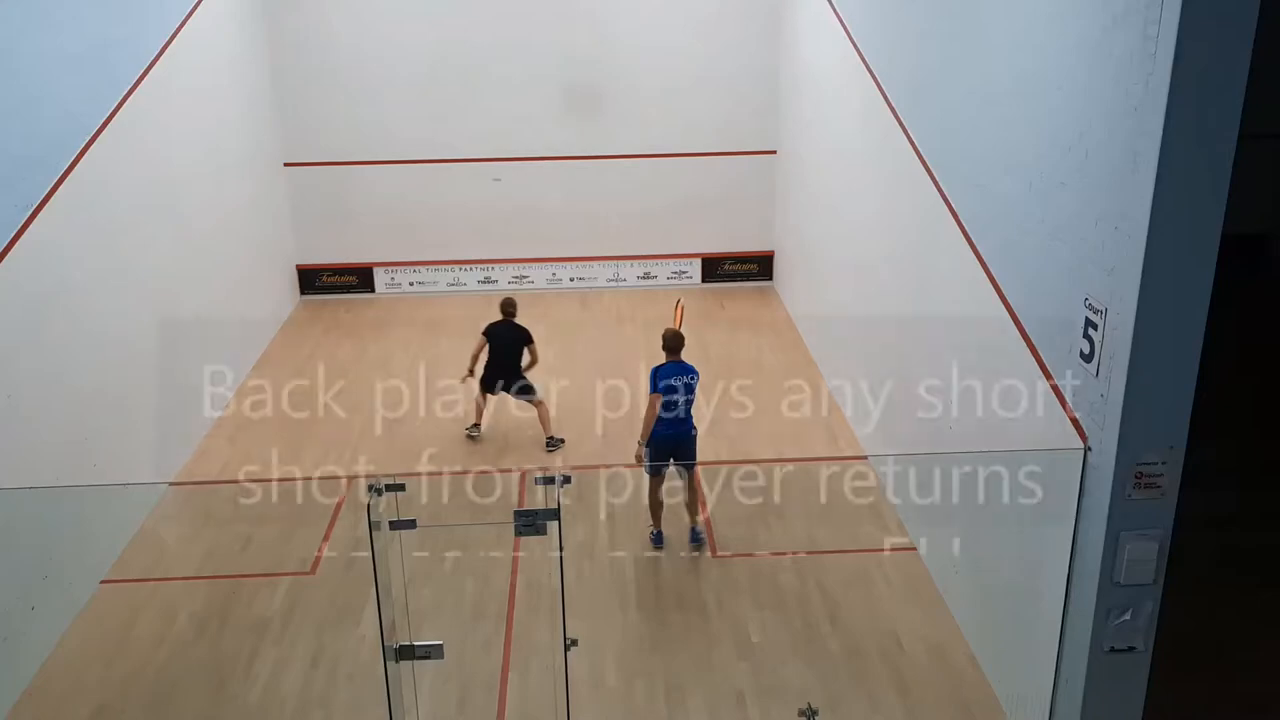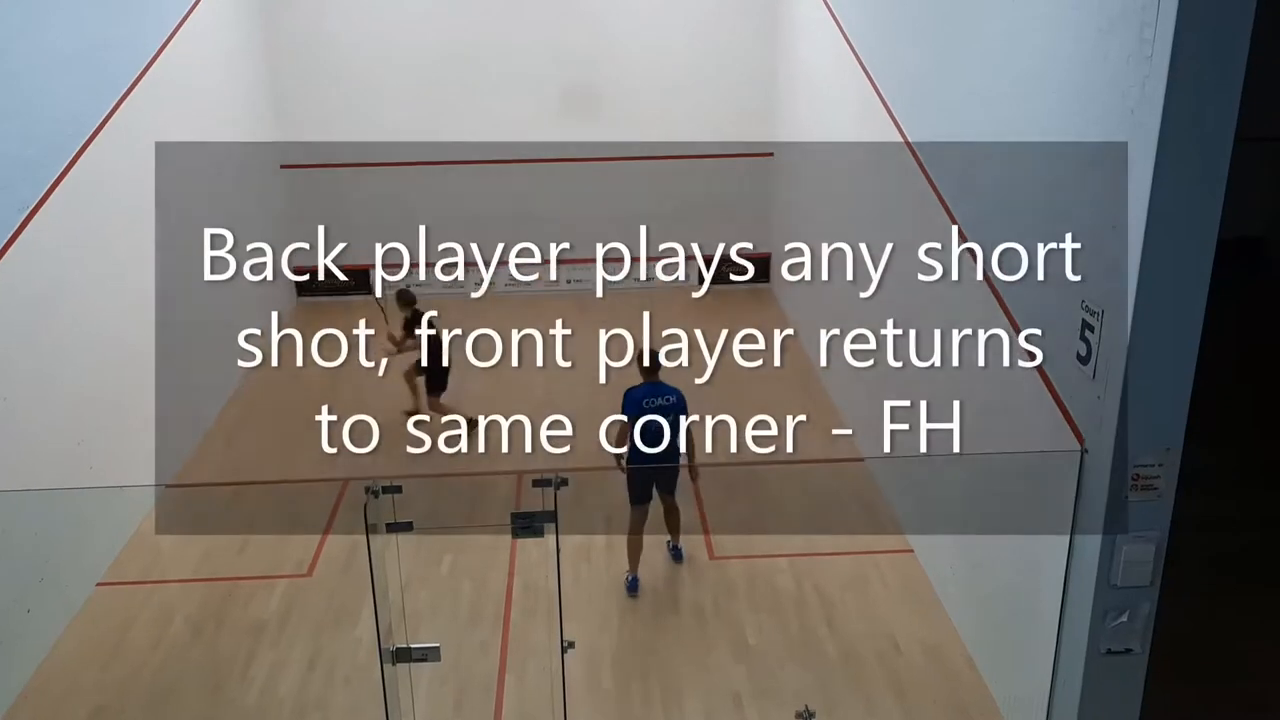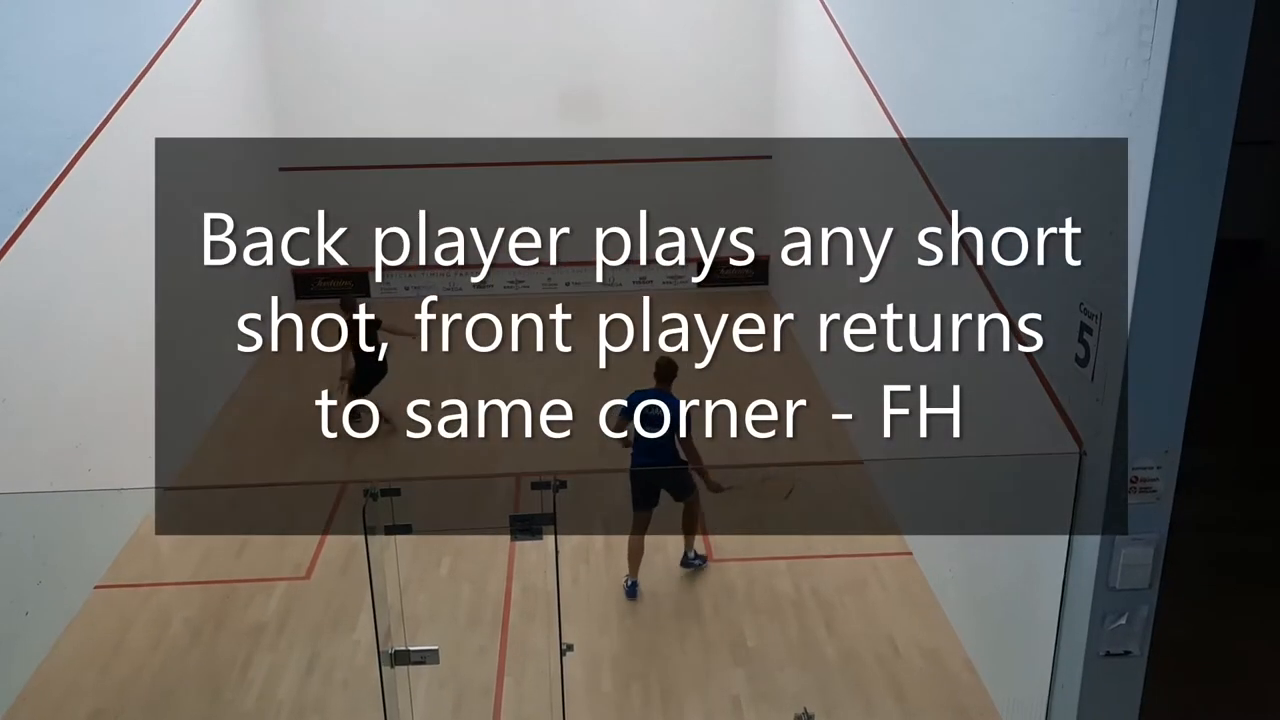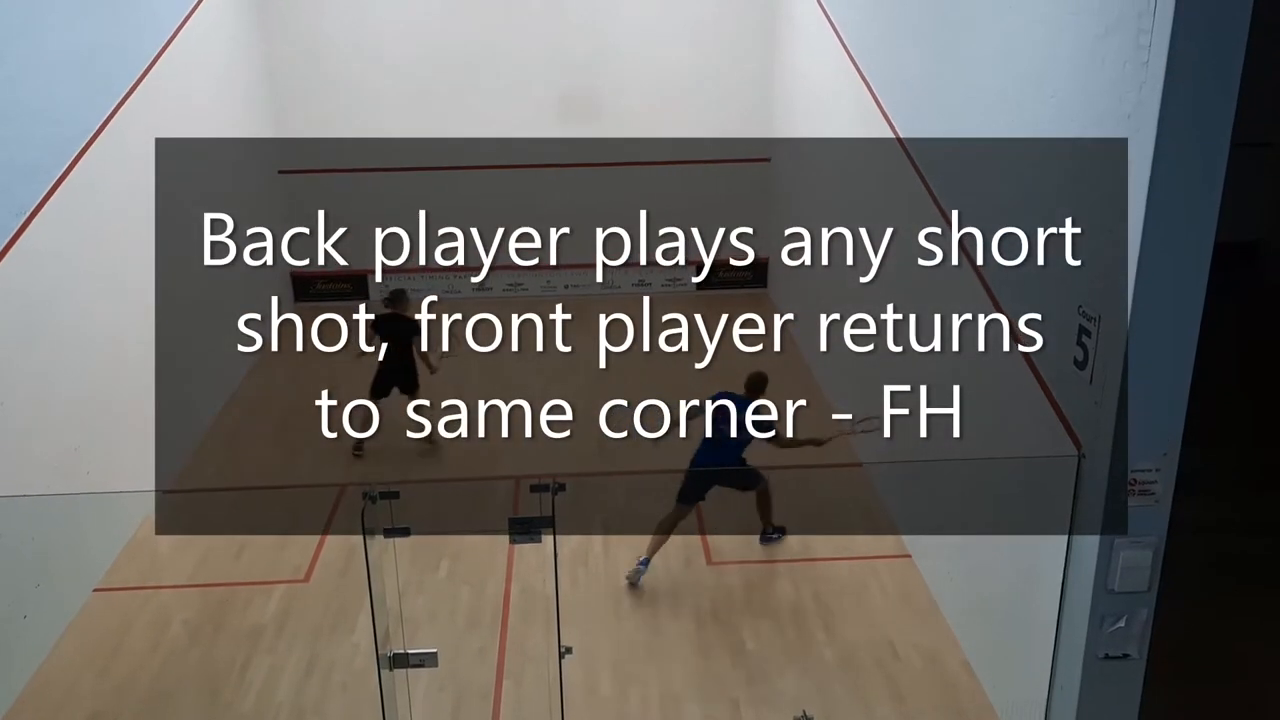
dt=0.5s
person 1, frame 1
left shoulder: (660, 372)
right shoulder: (693, 373)
left elbow: (653, 408)
left wrist: (642, 443)
left hip: (660, 437)
right hip: (685, 434)
left knee: (656, 483)
right knee: (689, 481)
left ankle: (657, 532)
right ankle: (695, 529)
person 1, frame 2
left shoulder: (633, 395)
right shoulder: (676, 395)
left elbow: (623, 433)
right elbow: (685, 432)
left wrist: (618, 459)
right wrist: (692, 463)
left hip: (640, 463)
right hip: (668, 460)
left knee: (637, 519)
right knee: (669, 502)
left ankle: (632, 577)
right ankle: (675, 547)
person 1, frame 3
left shoulder: (637, 398)
right shoulder: (679, 408)
left elbow: (617, 427)
right elbow: (688, 449)
left wrist: (626, 440)
right wrist: (707, 479)
left hip: (641, 468)
right hip: (670, 468)
left knee: (639, 525)
right knee: (692, 500)
left ankle: (632, 582)
right ankle: (689, 555)
person 1, frame 4
left shoulder: (725, 399)
right shoulder: (762, 418)
left elbow: (697, 413)
right elbow: (782, 442)
right wrist: (811, 442)
left hip: (702, 463)
right hip: (730, 468)
left knee: (677, 513)
right knee: (763, 485)
left ankle: (644, 560)
right ankle: (768, 531)
